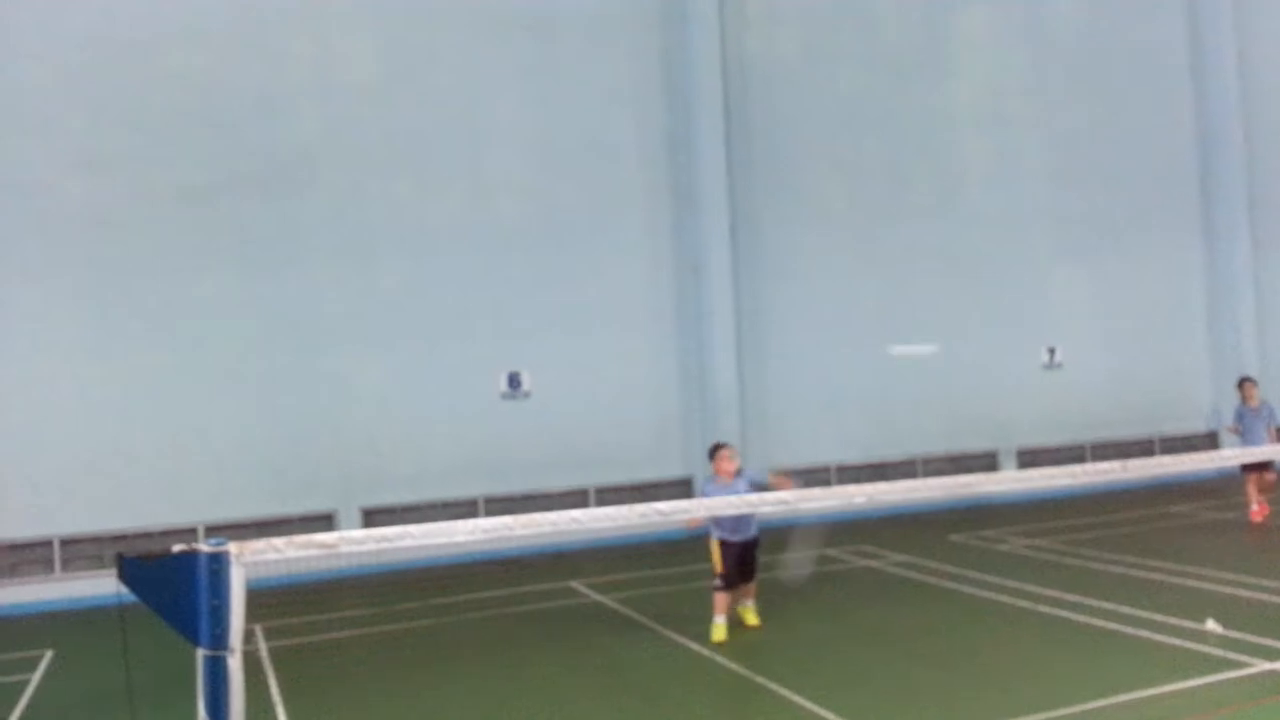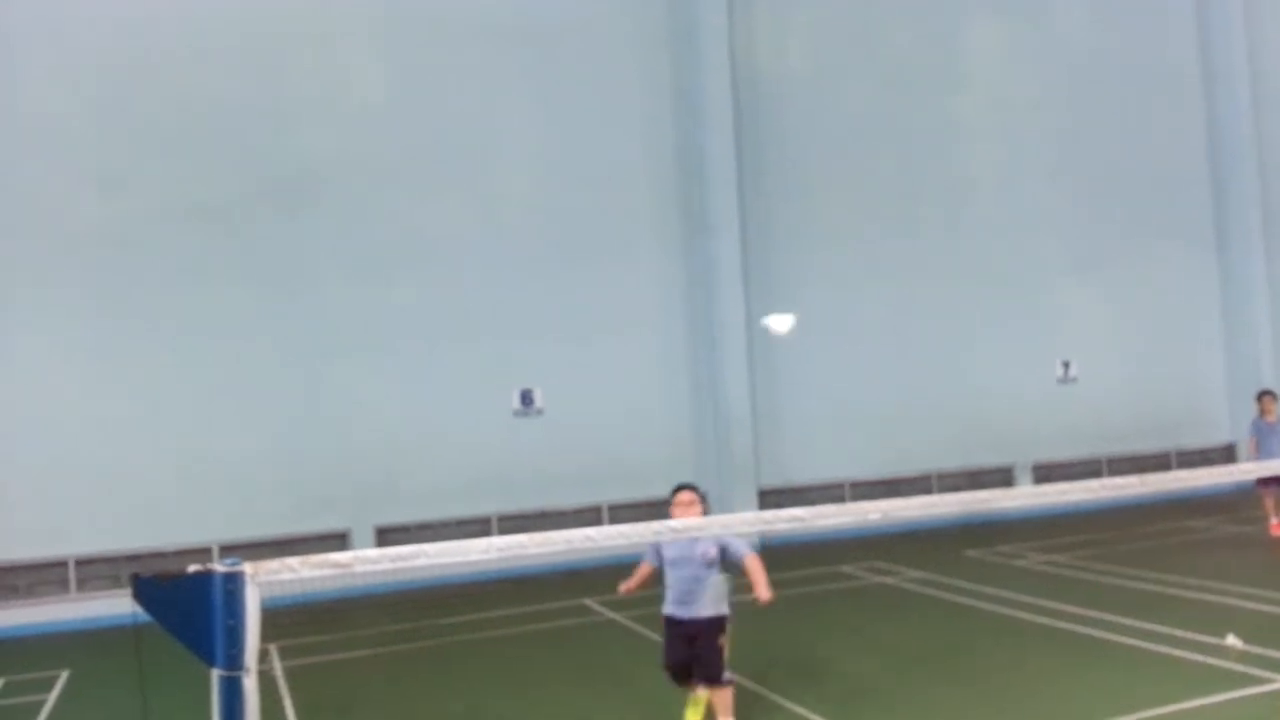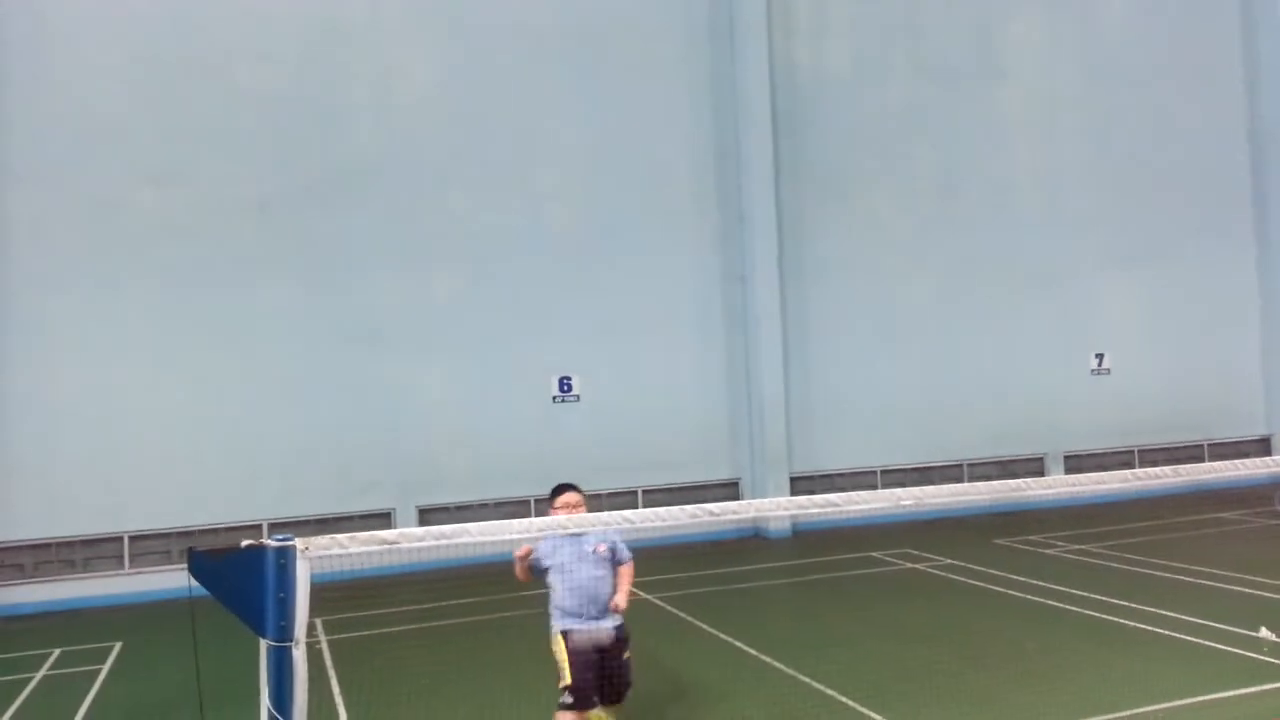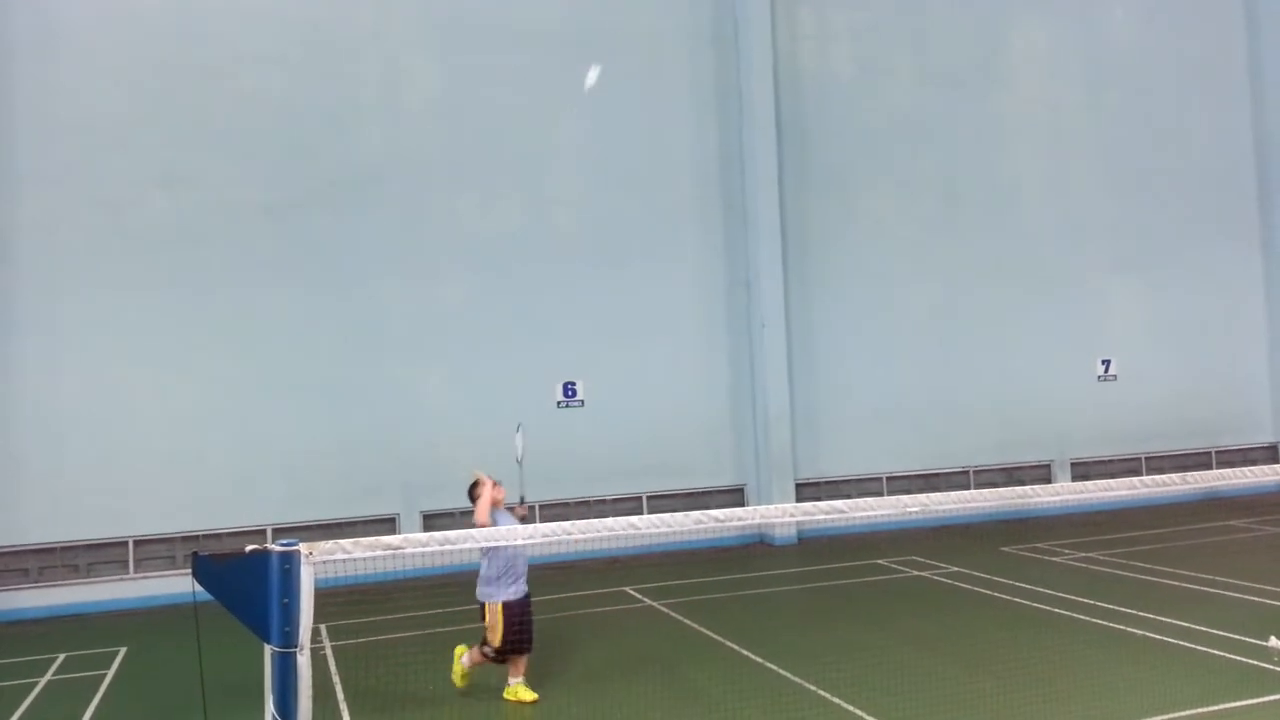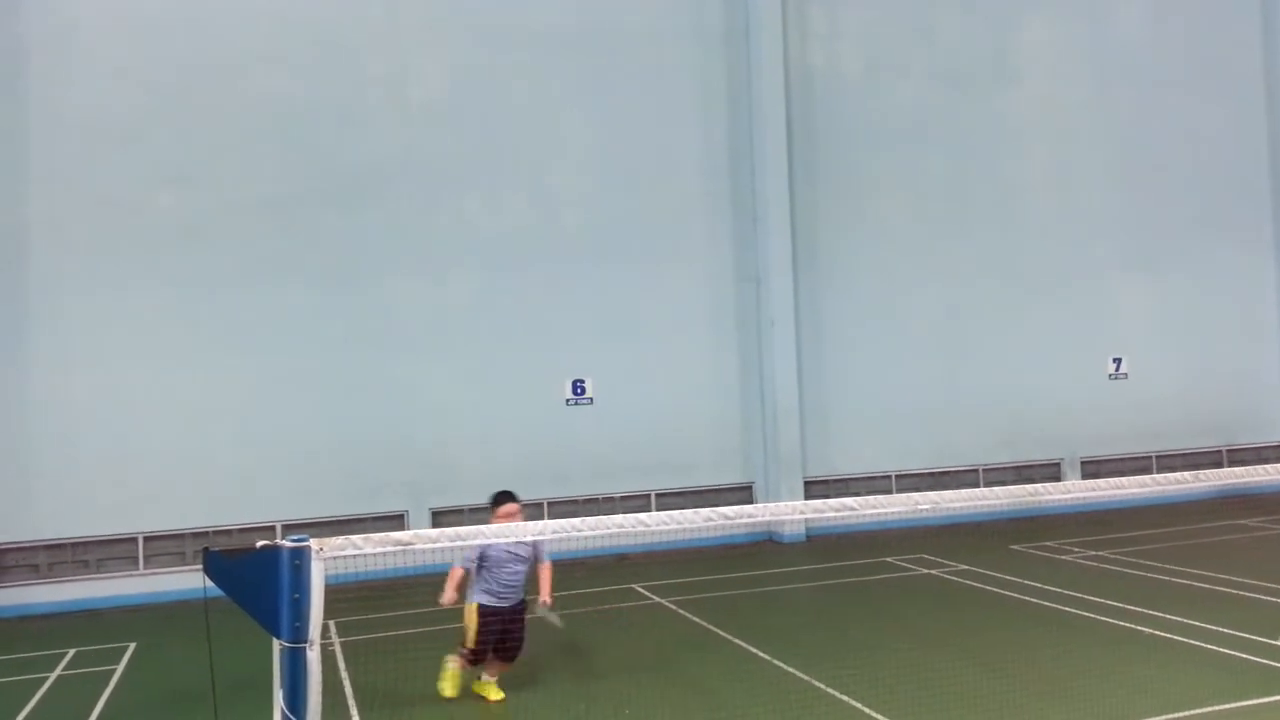
dt=1s
person 1, frame 1
left shoulder: (747, 477)
right shoulder: (708, 485)
left elbow: (771, 481)
left wrist: (786, 485)
right wrist: (696, 517)
left hip: (748, 536)
right hip: (723, 538)
left knee: (747, 576)
right knee: (725, 578)
left ankle: (746, 606)
right ankle: (719, 622)
person 1, frame 2
left shoulder: (717, 535)
right shoulder: (663, 539)
left elbow: (749, 557)
right elbow: (649, 564)
left wrist: (762, 587)
right wrist: (633, 583)
left hip: (712, 615)
right hip: (675, 616)
left knee: (714, 673)
right knee: (677, 665)
right ankle: (696, 695)
person 1, frame 3
left shoulder: (605, 535)
right shoulder: (547, 546)
left elbow: (625, 563)
right elbow: (524, 576)
left wrist: (622, 593)
right wrist: (521, 560)
left hip: (609, 625)
right hip: (569, 629)
left knee: (618, 687)
right knee: (575, 692)
person 1, frame 4
left shoulder: (505, 514)
right shoulder: (489, 515)
right elbow: (482, 522)
left wrist: (518, 516)
right wrist: (486, 490)
left hip: (519, 591)
right hip: (497, 596)
left knee: (523, 642)
right knee: (499, 649)
left ankle: (515, 686)
right ankle: (465, 659)
person 1, frame 5
left shoulder: (530, 538)
right shoulder: (484, 541)
left elbow: (543, 562)
right elbow: (461, 566)
left wrist: (545, 591)
right wrist: (450, 590)
left hip: (515, 603)
right hip: (484, 602)
left knee: (510, 650)
right knee: (474, 651)
left ankle: (488, 681)
right ankle: (453, 665)
